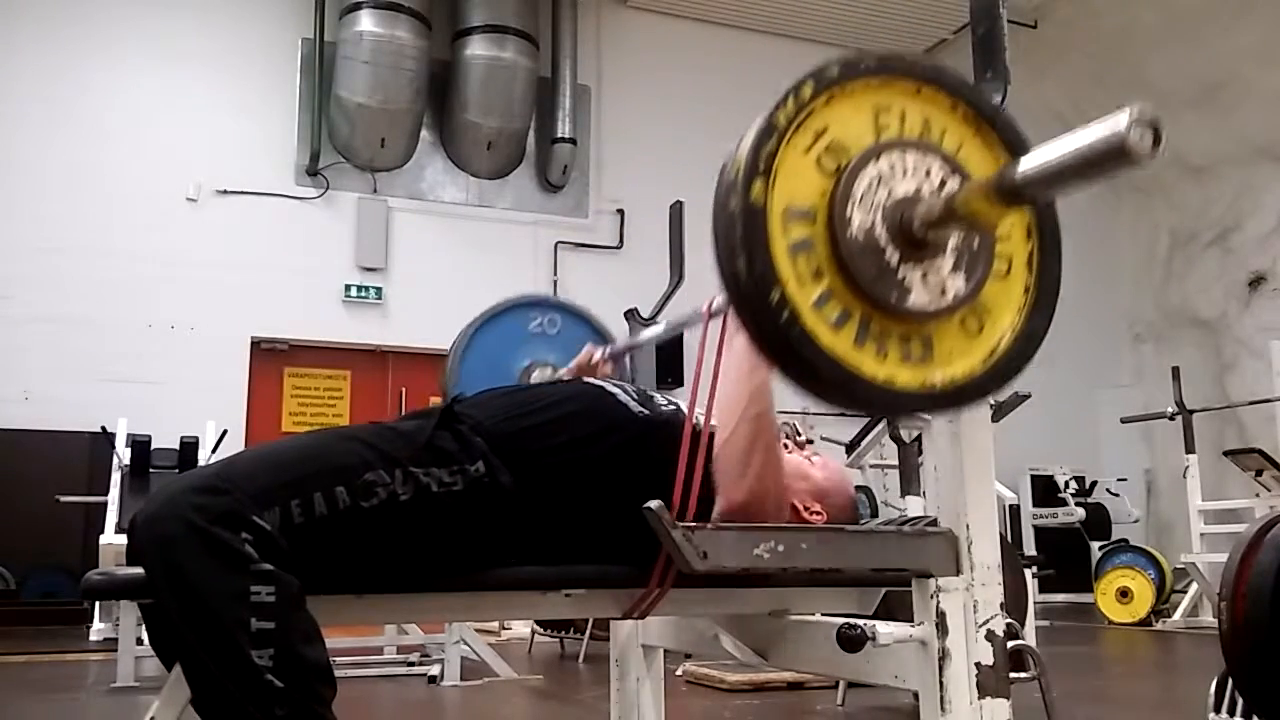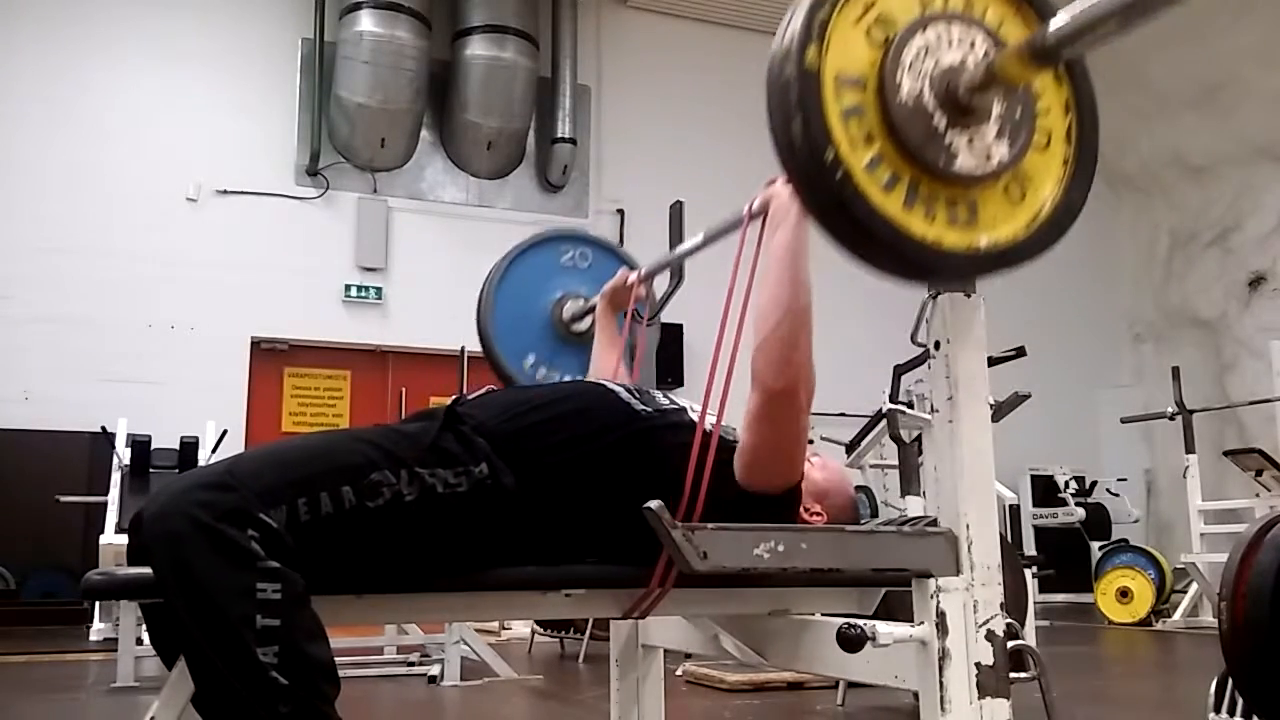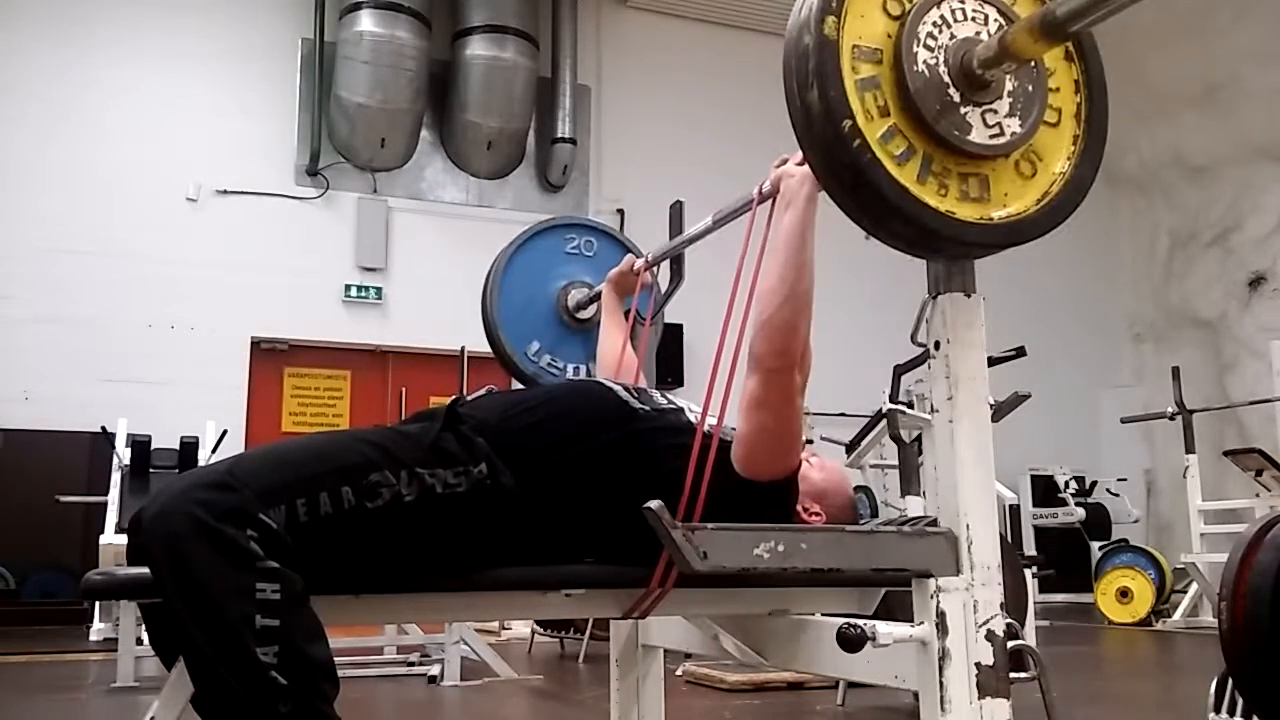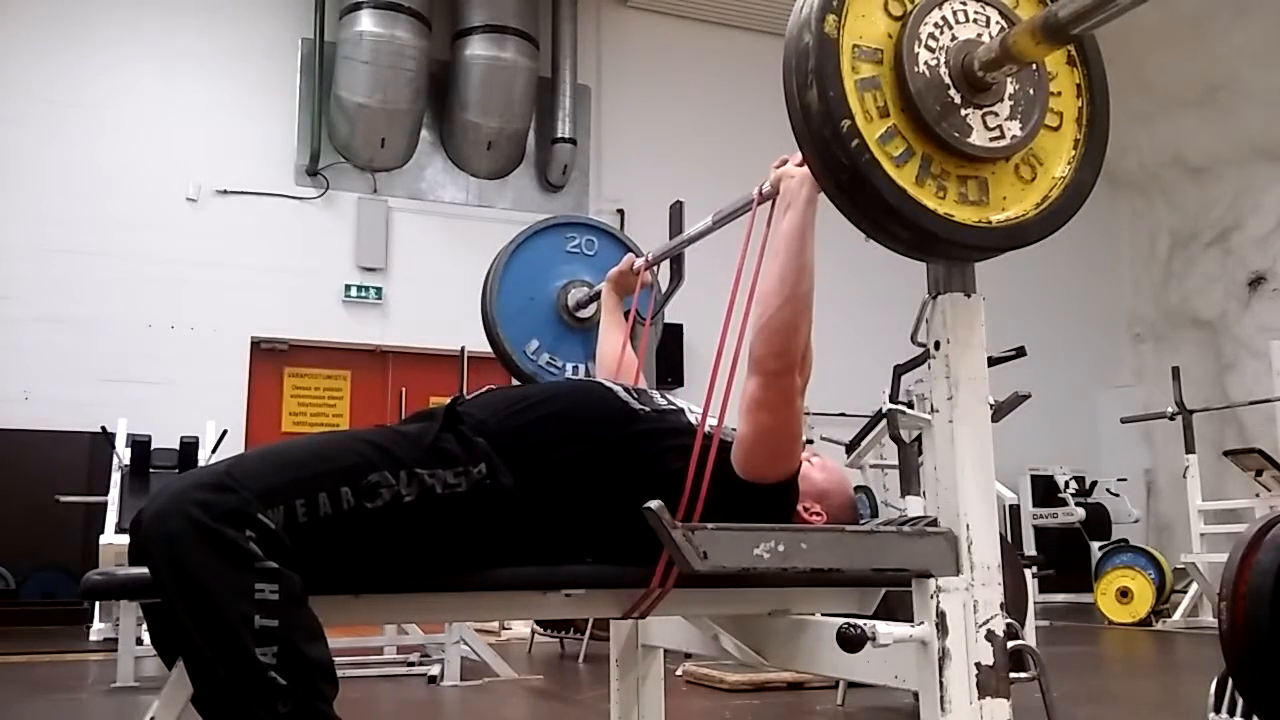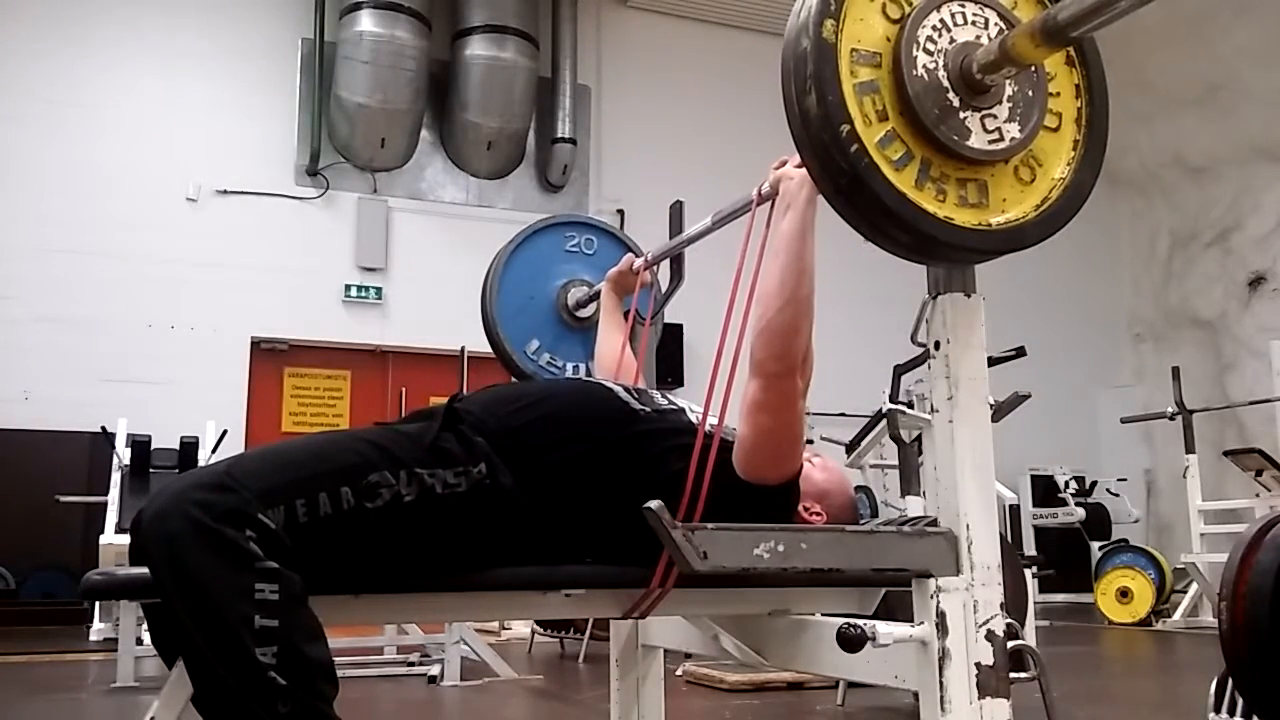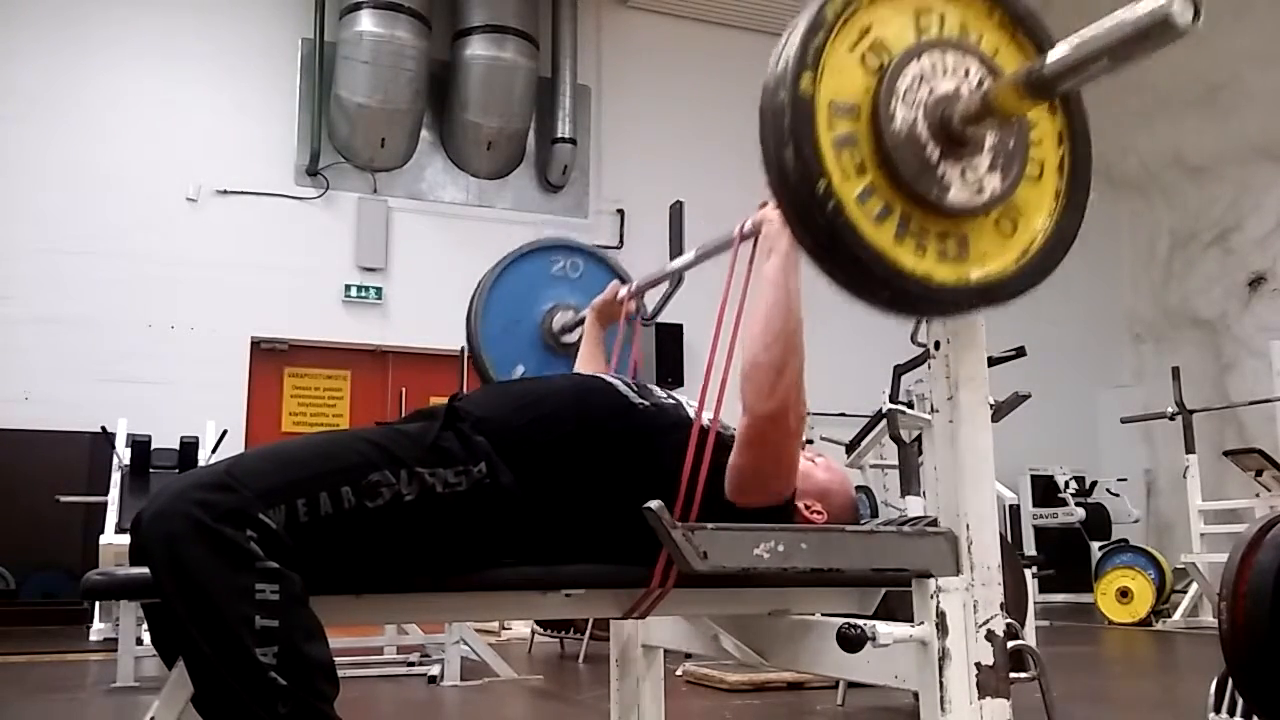
dt=0.4s
person 1, frame 1
left shoulder: (758, 512)
right shoulder: (688, 467)
left elbow: (743, 485)
left wrist: (749, 325)
right wrist: (575, 384)
left knee: (198, 520)
right knee: (180, 518)
person 1, frame 2
left shoulder: (752, 499)
right shoulder: (706, 460)
left elbow: (781, 386)
right elbow: (612, 414)
left wrist: (788, 220)
right wrist: (609, 316)
left knee: (205, 516)
right knee: (181, 521)
person 1, frame 3
left shoulder: (749, 495)
right shoulder: (695, 457)
left elbow: (778, 366)
right elbow: (619, 404)
left wrist: (798, 199)
right wrist: (614, 301)
left knee: (204, 516)
right knee: (179, 520)
person 1, frame 4
left shoulder: (749, 495)
right shoulder: (693, 455)
left elbow: (778, 367)
right elbow: (618, 402)
left wrist: (797, 198)
right wrist: (613, 299)
left knee: (203, 515)
right knee: (180, 518)
person 1, frame 5
left shoulder: (748, 497)
right shoulder: (691, 456)
left elbow: (779, 369)
right elbow: (616, 405)
left wrist: (797, 200)
right wrist: (613, 299)
left knee: (204, 516)
right knee: (181, 518)
person 1, frame 6
left shoulder: (753, 500)
right shoulder: (692, 457)
left elbow: (769, 409)
right elbow: (589, 418)
left wrist: (782, 242)
right wrist: (597, 326)
left knee: (204, 519)
right knee: (184, 520)
